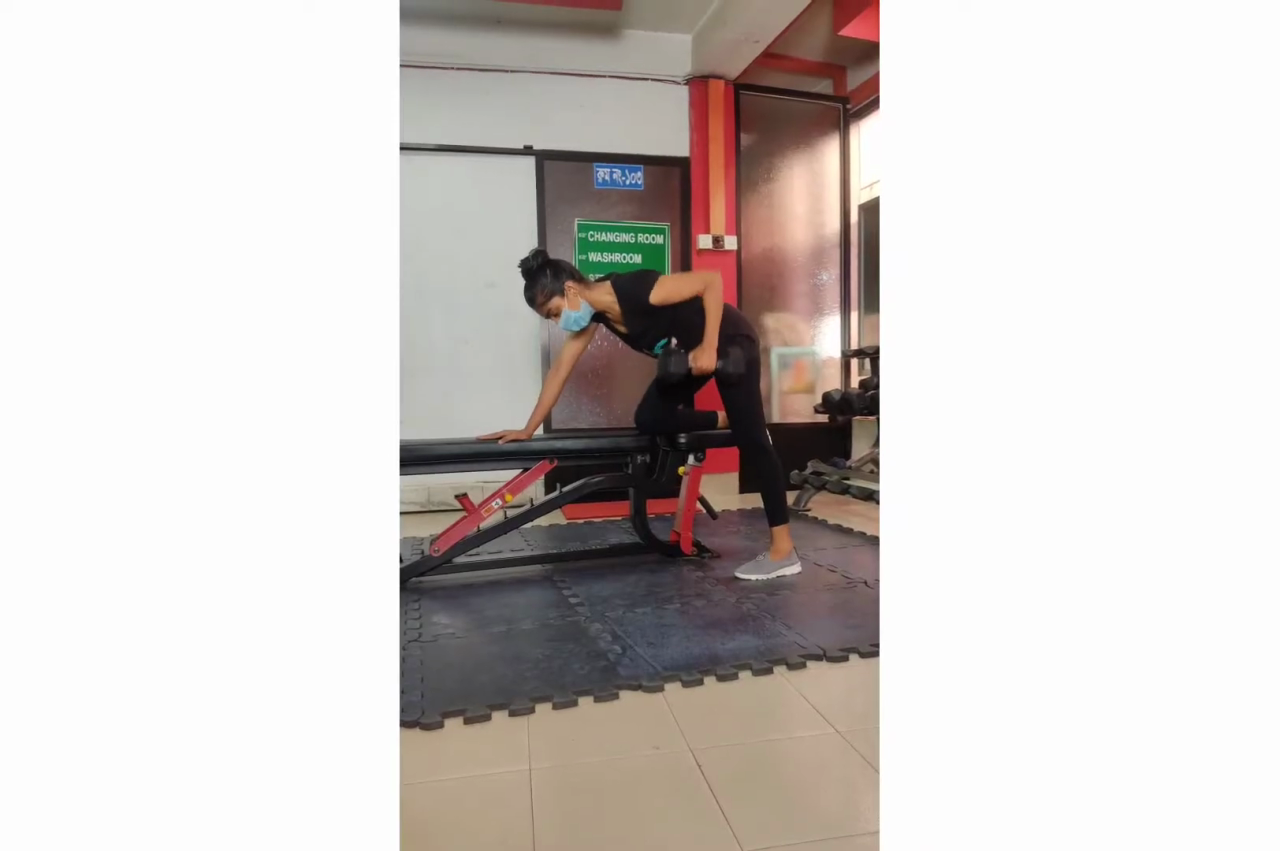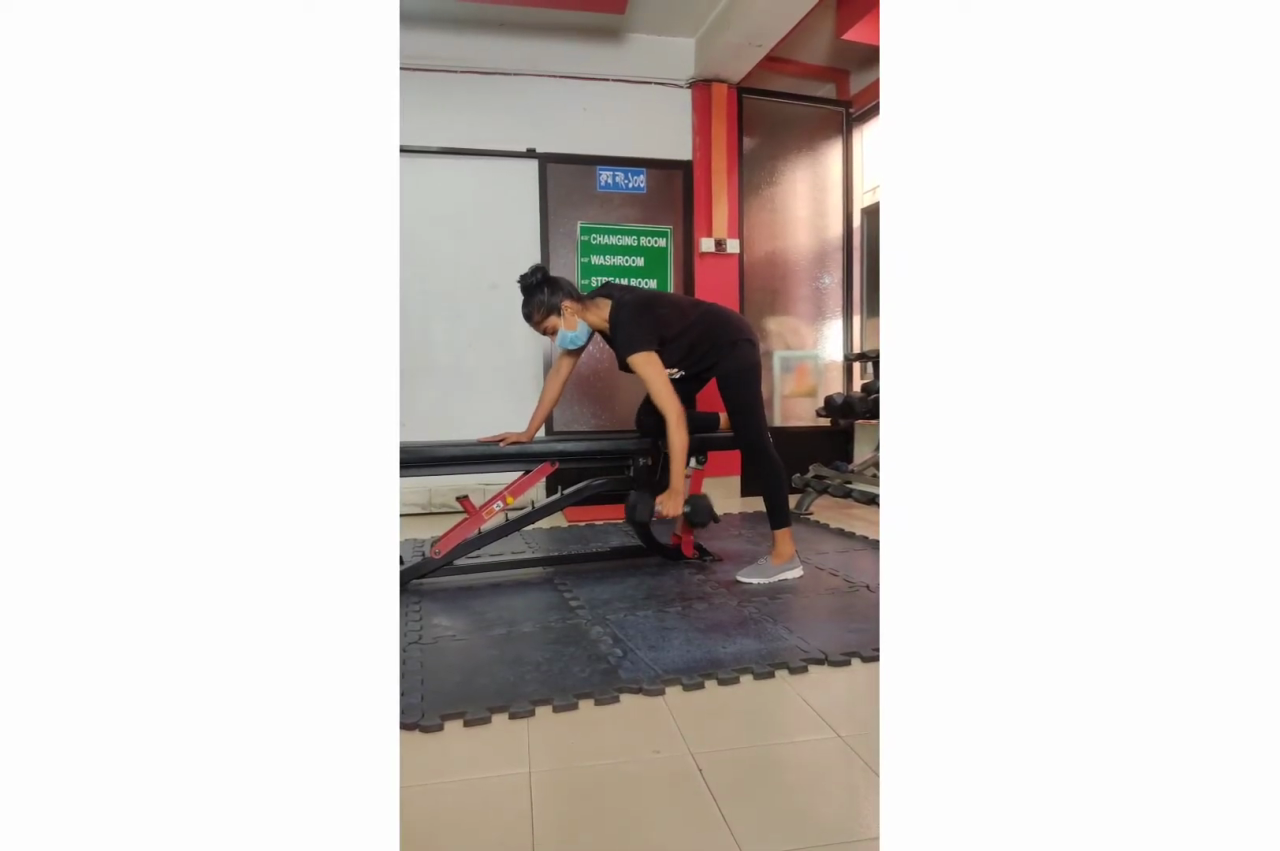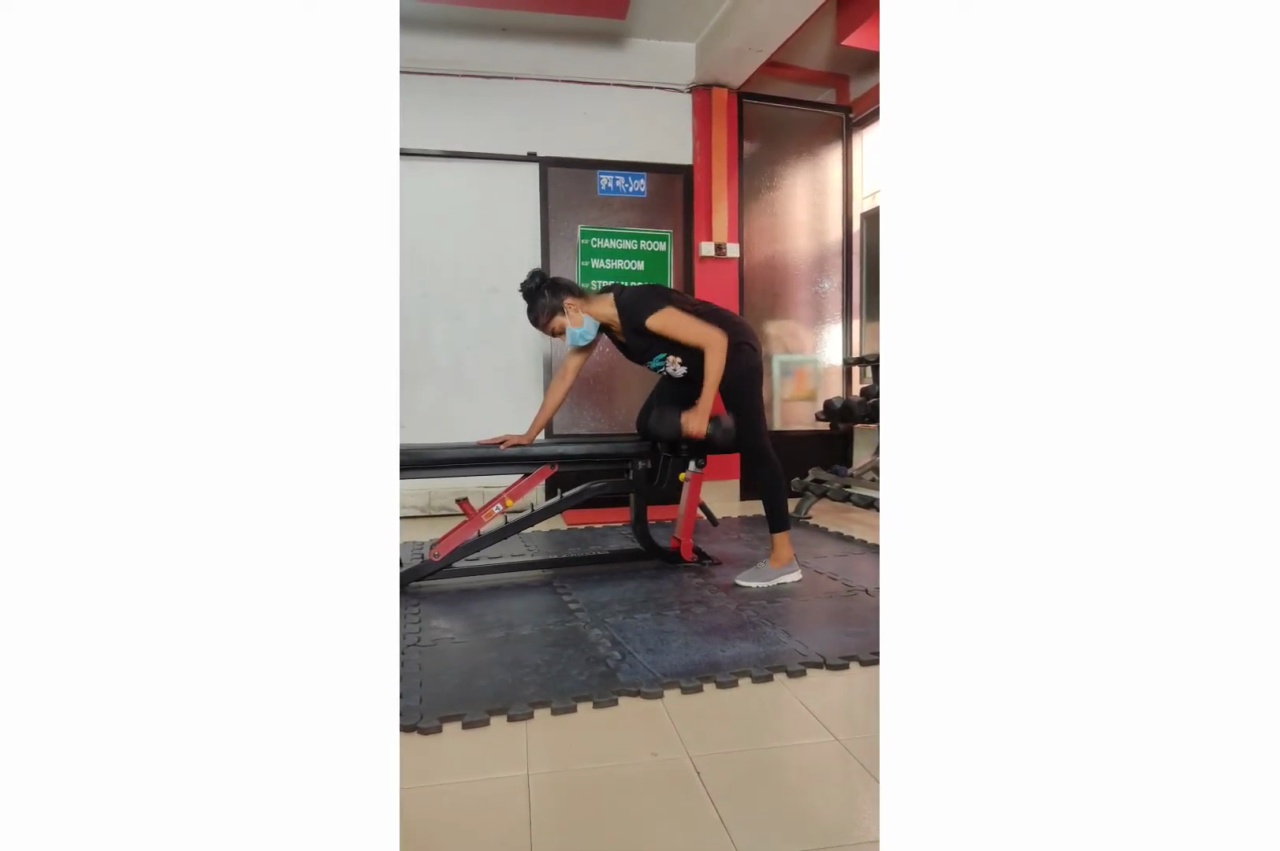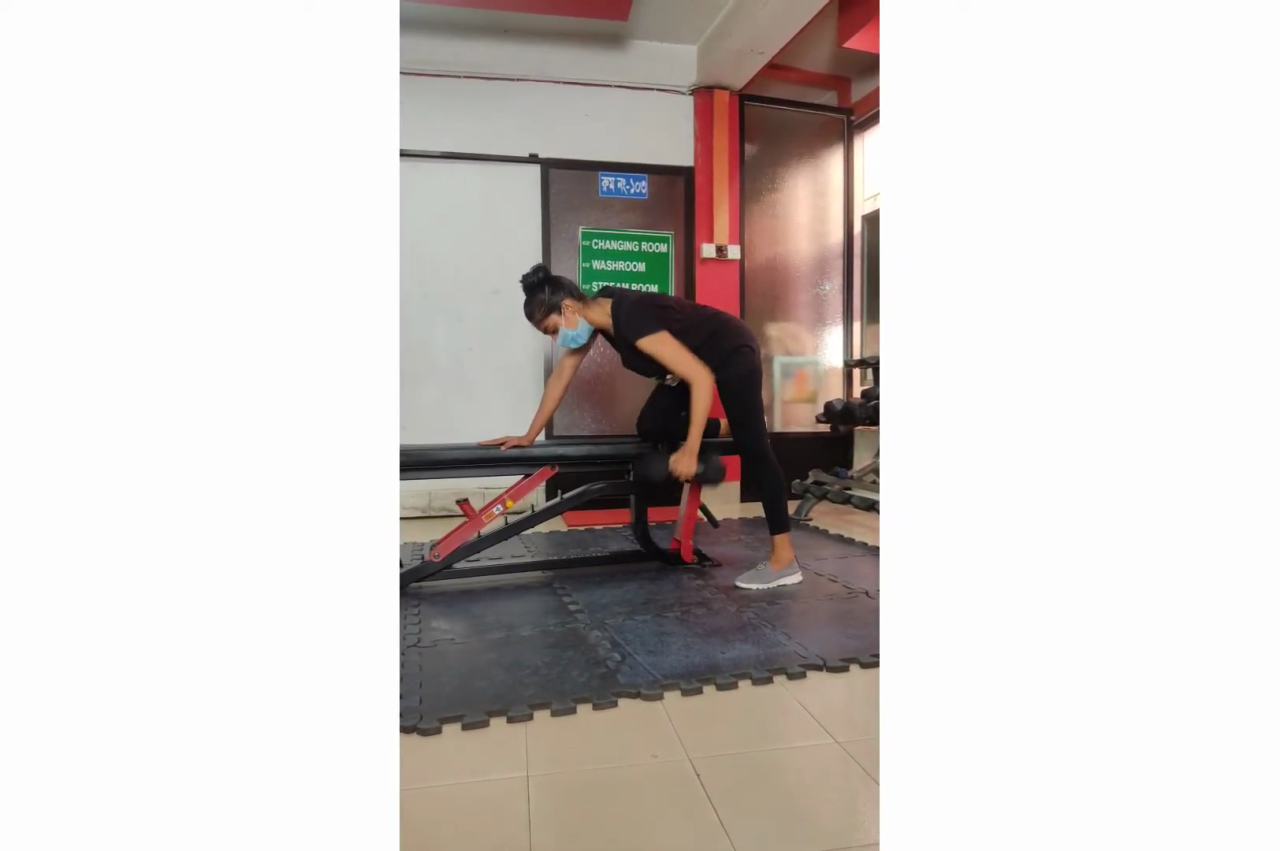
dt=1s
person 1, frame 1
left shoulder: (635, 292)
right shoulder: (593, 305)
left elbow: (712, 280)
right elbow: (561, 367)
left wrist: (709, 347)
right wrist: (529, 429)
left hip: (729, 341)
right hip: (688, 351)
left knee: (751, 441)
right knee: (649, 420)
left ankle: (783, 551)
right ankle: (731, 419)
person 1, frame 2
left shoulder: (628, 327)
right shoulder: (593, 307)
left elbow: (674, 413)
right elbow: (560, 371)
left wrist: (676, 490)
right wrist: (528, 432)
left hip: (731, 346)
right hip: (693, 352)
left knee: (753, 445)
right knee: (647, 423)
left ankle: (785, 554)
right ankle: (731, 422)
person 1, frame 3
left shoulder: (637, 307)
right shoulder: (598, 315)
left elbow: (716, 339)
right elbow: (566, 374)
left wrist: (702, 411)
right wrist: (529, 435)
left hip: (732, 348)
right hip: (692, 361)
left knee: (753, 447)
right knee: (650, 427)
left ankle: (784, 557)
right ankle: (734, 426)
person 1, frame 4
left shoulder: (631, 319)
right shoulder: (595, 310)
left elbow: (702, 379)
right elbow: (562, 375)
left wrist: (691, 451)
right wrist: (529, 436)
left hip: (732, 350)
right hip: (697, 355)
left knee: (753, 450)
right knee: (651, 428)
left ankle: (784, 559)
right ankle: (734, 426)
